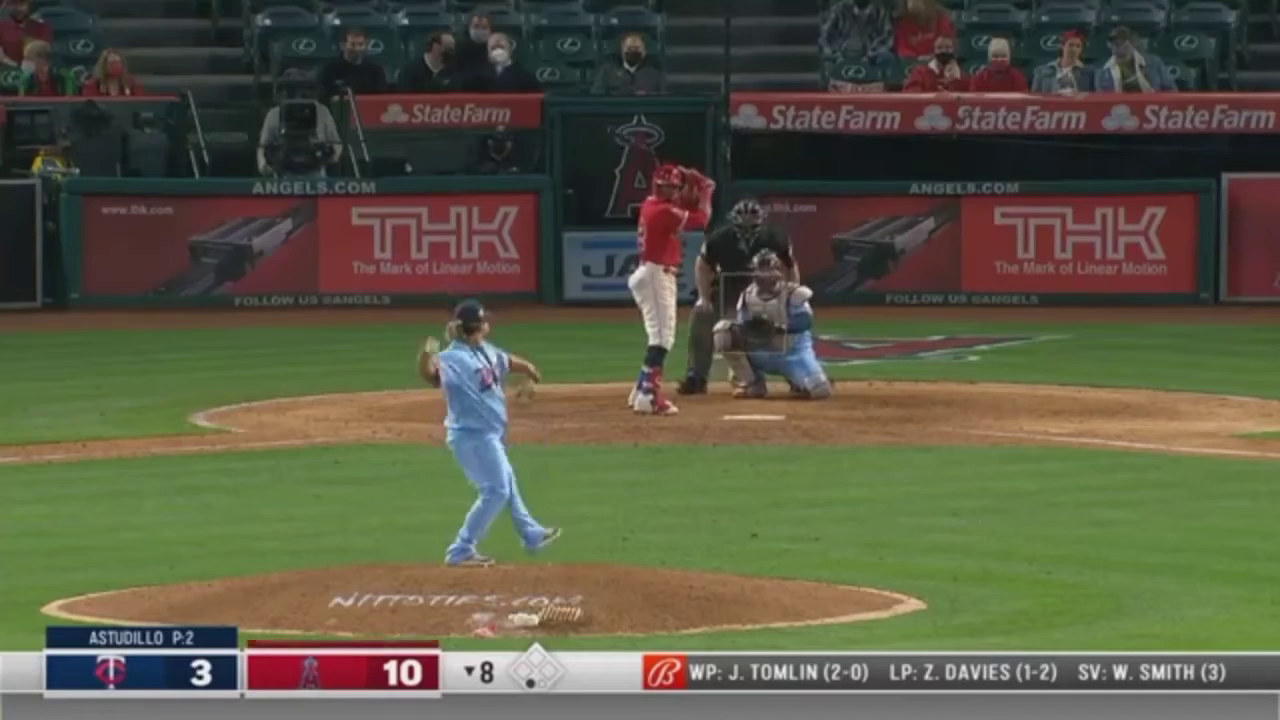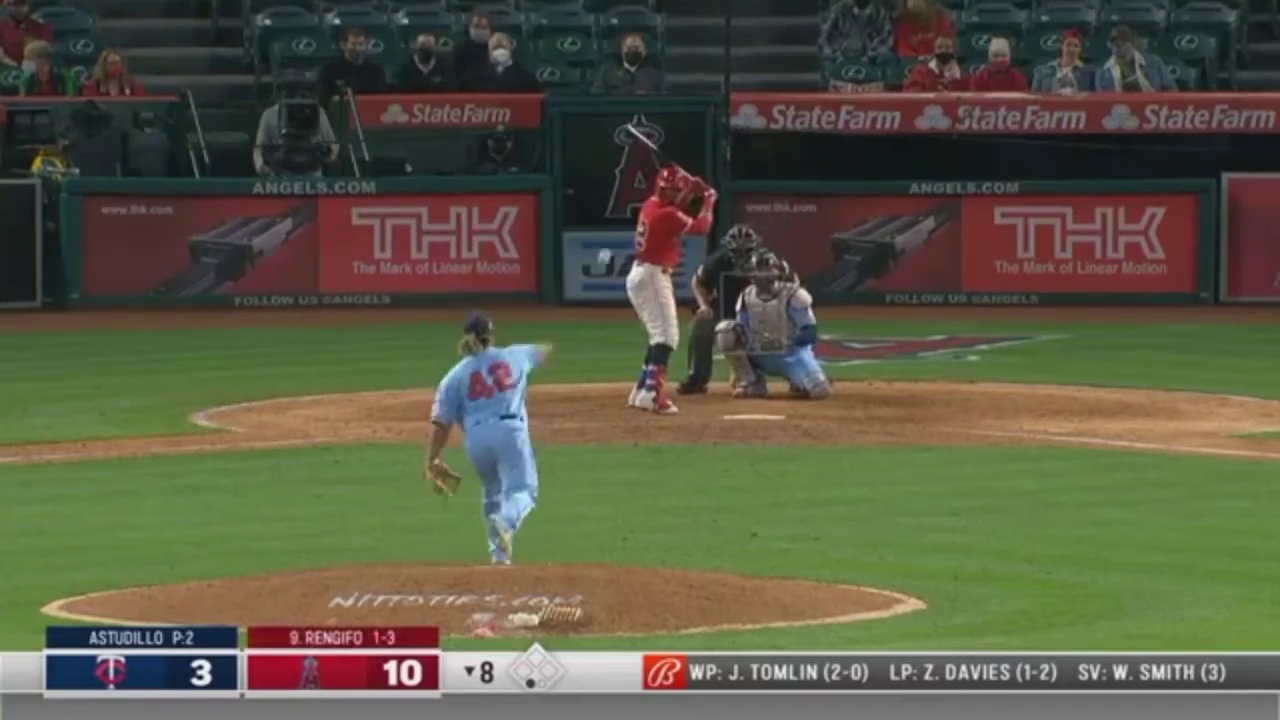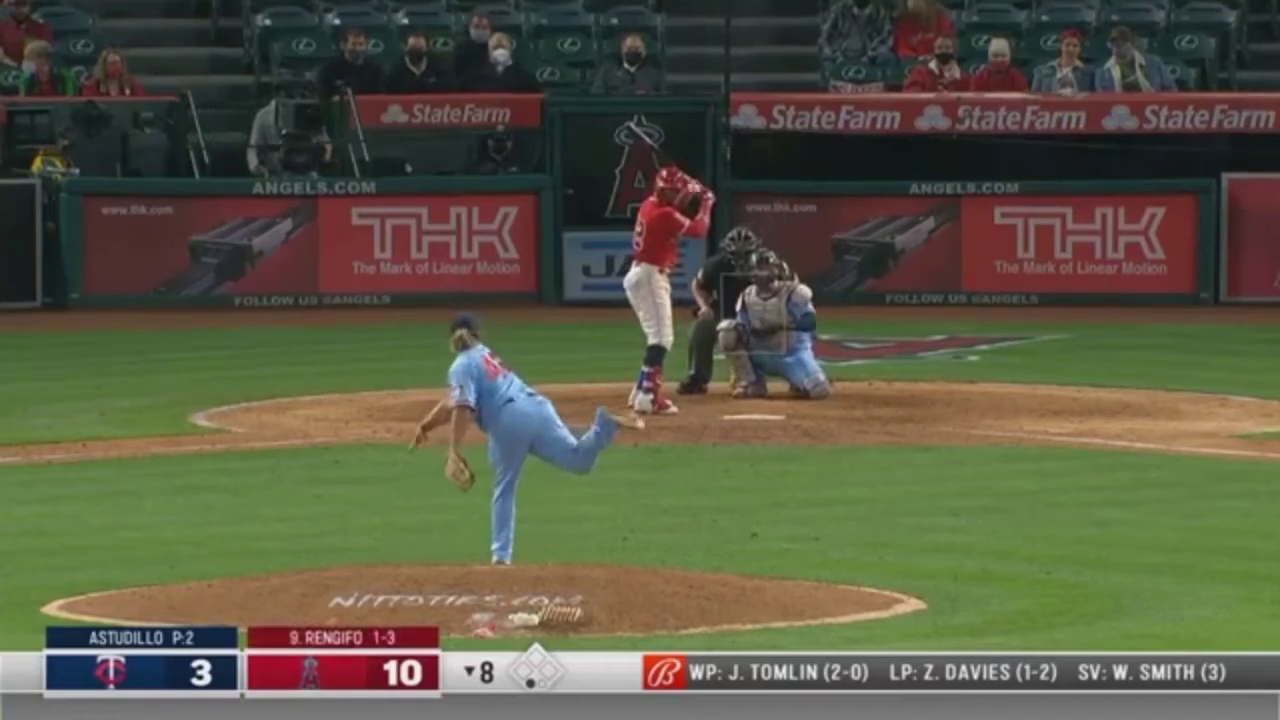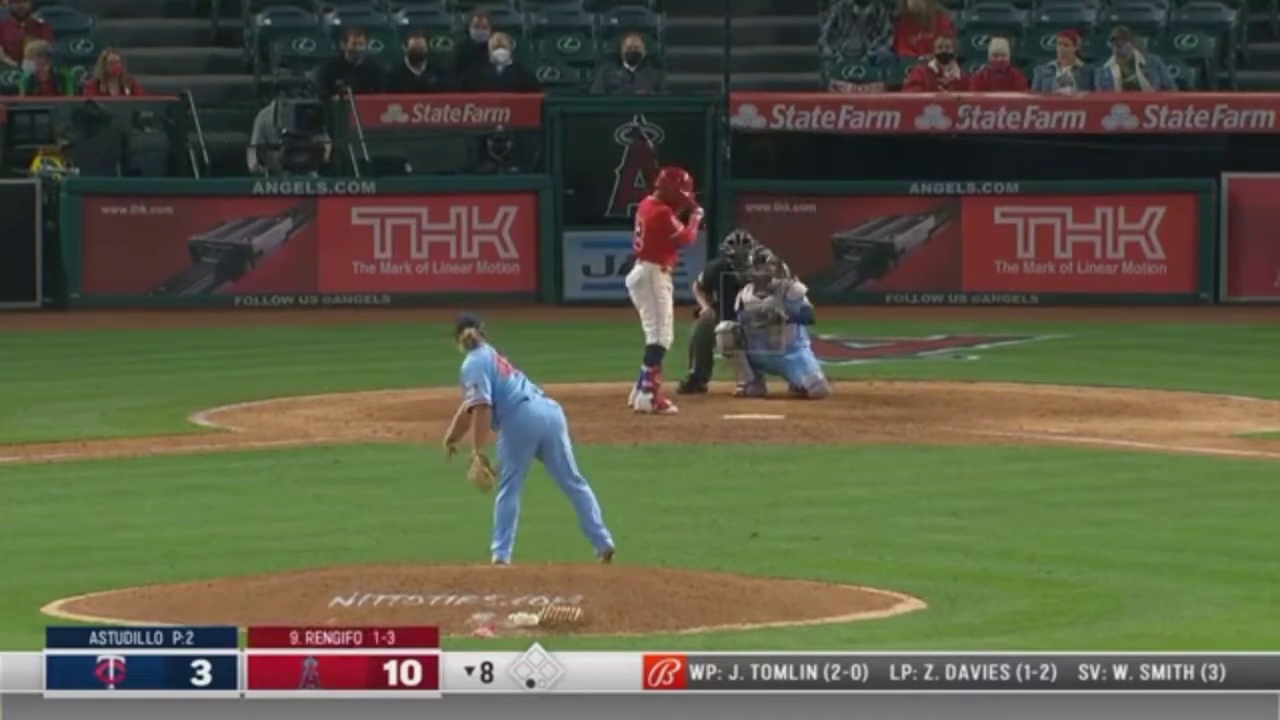
dt=0.5s
person 1, frame 1
left shoulder: (486, 349)
right shoulder: (452, 358)
left elbow: (507, 362)
right elbow: (428, 373)
left wrist: (529, 370)
right wrist: (426, 356)
left hip: (488, 436)
right hip: (473, 438)
left knee: (505, 484)
right knee: (495, 493)
left ankle: (532, 535)
right ankle: (459, 553)
person 1, frame 2
left shoulder: (454, 376)
right shoulder: (513, 355)
left elbow: (441, 423)
right elbow: (543, 351)
left wrist: (431, 460)
right wrist: (542, 351)
left hip: (476, 439)
right hip: (510, 432)
left knee: (492, 494)
right knee: (523, 493)
left ankle: (500, 553)
right ankle: (504, 522)
person 1, frame 3
left shoulder: (460, 366)
right shoulder: (485, 355)
left elbow: (463, 409)
right elbow: (456, 402)
left wrist: (455, 449)
right wrist: (425, 426)
left hip: (507, 424)
right hip: (537, 410)
left knee: (505, 492)
right knee: (579, 460)
left ankle: (501, 555)
right ankle: (606, 423)
person 1, frame 4
left shoulder: (472, 365)
right shoulder: (490, 355)
left elbow: (480, 408)
right elbow: (470, 406)
left wrist: (477, 451)
right wrist: (451, 438)
left hip: (520, 422)
right hip: (550, 412)
left knee: (509, 491)
right knee: (573, 482)
left ankle: (501, 554)
right ankle: (603, 543)
person 2, frame 1
left shoulder: (653, 205)
right shoulder: (663, 210)
left elbow: (684, 208)
right elbow: (699, 219)
left wrist: (692, 187)
right wrist: (706, 191)
left hip: (658, 275)
right hip: (656, 276)
left knee: (660, 336)
right knee: (662, 337)
left ankle: (641, 392)
right ankle: (648, 397)
person 2, frame 2
left shoulder: (651, 205)
right shoulder: (666, 214)
left elbow: (678, 207)
right elbow: (701, 226)
left wrist: (692, 191)
right wrist: (709, 200)
left hip: (643, 274)
right hip: (652, 276)
left knee: (659, 336)
right knee: (667, 336)
left ankle: (642, 390)
right ankle: (651, 394)
person 2, frame 3
left shoulder: (650, 205)
right shoulder: (664, 214)
left elbow: (674, 209)
right elbow: (698, 229)
left wrist: (690, 193)
right wrist: (707, 201)
left hip: (642, 274)
right hip: (650, 276)
left knee: (657, 336)
right knee: (662, 337)
left ankle: (641, 391)
right ankle: (648, 397)
person 2, frame 4
left shoulder: (647, 204)
right shoulder: (662, 212)
left elbow: (670, 225)
right elbow: (687, 238)
left wrist: (684, 209)
right wrist: (696, 214)
left hip: (645, 272)
right hip: (653, 275)
left knee: (657, 335)
right knee: (661, 336)
left ankle: (641, 391)
right ankle: (647, 396)
person 3, frame 1
left shoulder: (775, 239)
right shoulder: (719, 238)
left elbow: (791, 269)
right elbow: (702, 265)
right wrist: (703, 298)
right hip: (726, 286)
right knee: (701, 317)
right ankle: (696, 378)
person 3, frame 2
left shoulder: (767, 262)
right shoulder: (717, 262)
left elbow: (789, 280)
right elbow: (697, 282)
left wrist: (780, 306)
right wrist: (704, 305)
left hip: (757, 308)
right hip: (725, 306)
right knee: (702, 325)
right ankle: (697, 378)
person 3, frame 3
right shoulder: (716, 264)
right elbow: (697, 285)
right wrist: (704, 306)
right hip: (724, 308)
right knee: (701, 330)
right ankle: (697, 379)
person 3, frame 4
right shoulder: (717, 268)
right elbow: (697, 286)
right wrist: (706, 306)
right hip: (725, 311)
right knee: (701, 331)
right ankle: (697, 378)
person 4, frame 1
left shoulder: (794, 293)
right shoulder: (748, 296)
left elbow: (806, 322)
right elbow: (741, 330)
left wrist: (776, 327)
right wrist: (748, 328)
left hip: (793, 354)
right hip: (761, 355)
left knee: (820, 390)
right knee: (723, 329)
left ankle: (796, 379)
right ankle: (753, 382)
person 4, frame 2
left shoulder: (793, 296)
right shoulder: (747, 297)
left elbow: (811, 334)
right elbow: (740, 332)
left wrist: (784, 342)
right wrist: (750, 344)
left hip: (792, 355)
right hip: (760, 356)
left knee: (819, 390)
right knee: (725, 329)
left ankle: (797, 380)
right ankle: (753, 382)
person 4, frame 3
left shoulder: (794, 292)
right shoulder: (747, 296)
left elbow: (810, 323)
right elbow: (741, 332)
left wrist: (781, 325)
left hip: (793, 354)
right hip: (761, 355)
left knee: (820, 390)
right knee: (727, 328)
left ankle: (797, 380)
right ankle: (752, 382)
person 4, frame 4
left shoulder: (790, 289)
right shoulder: (745, 294)
left elbow: (808, 316)
right elbow: (742, 327)
left wrist: (782, 316)
left hip: (793, 352)
right hip: (763, 351)
left knee: (818, 389)
right knee: (725, 330)
left ankle: (798, 380)
right ankle: (752, 382)
